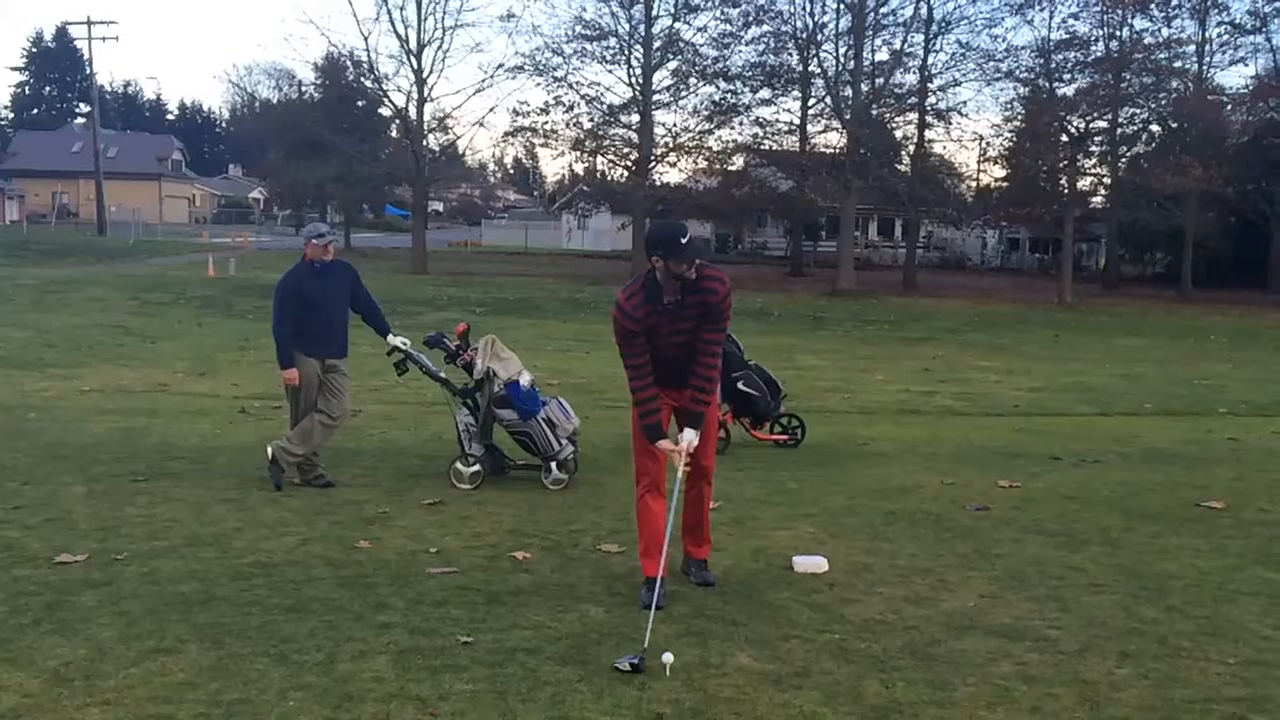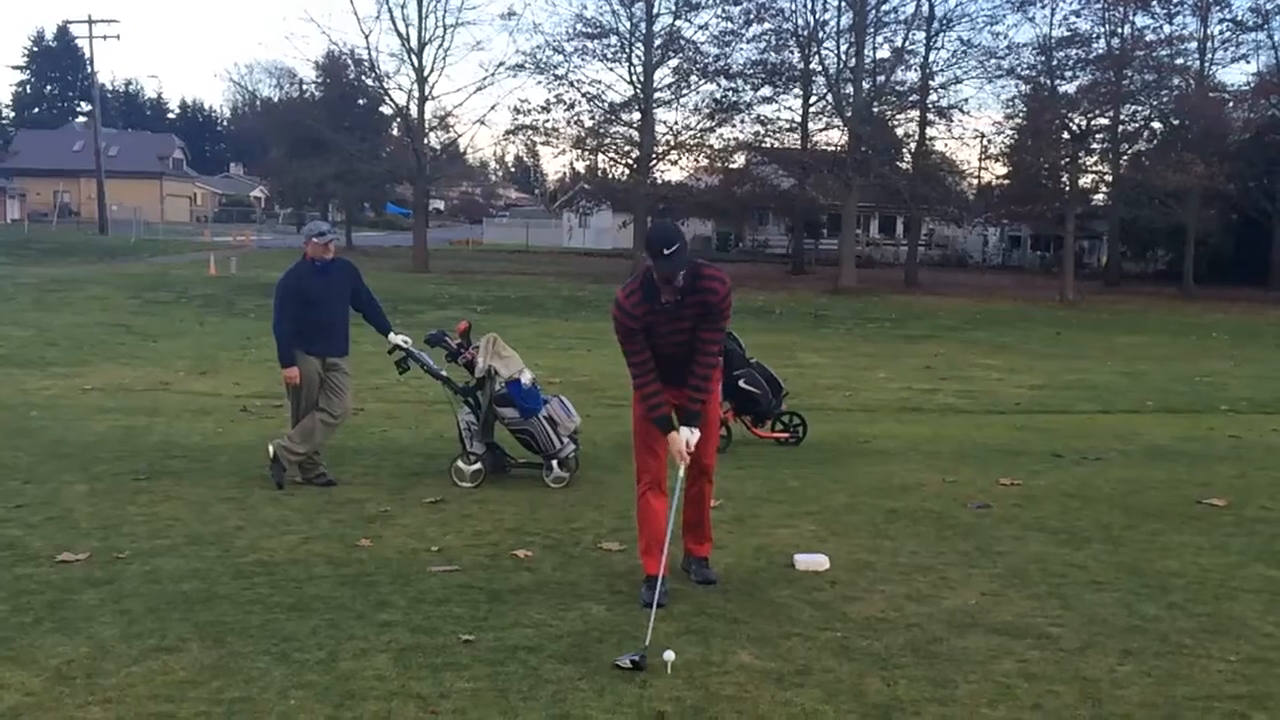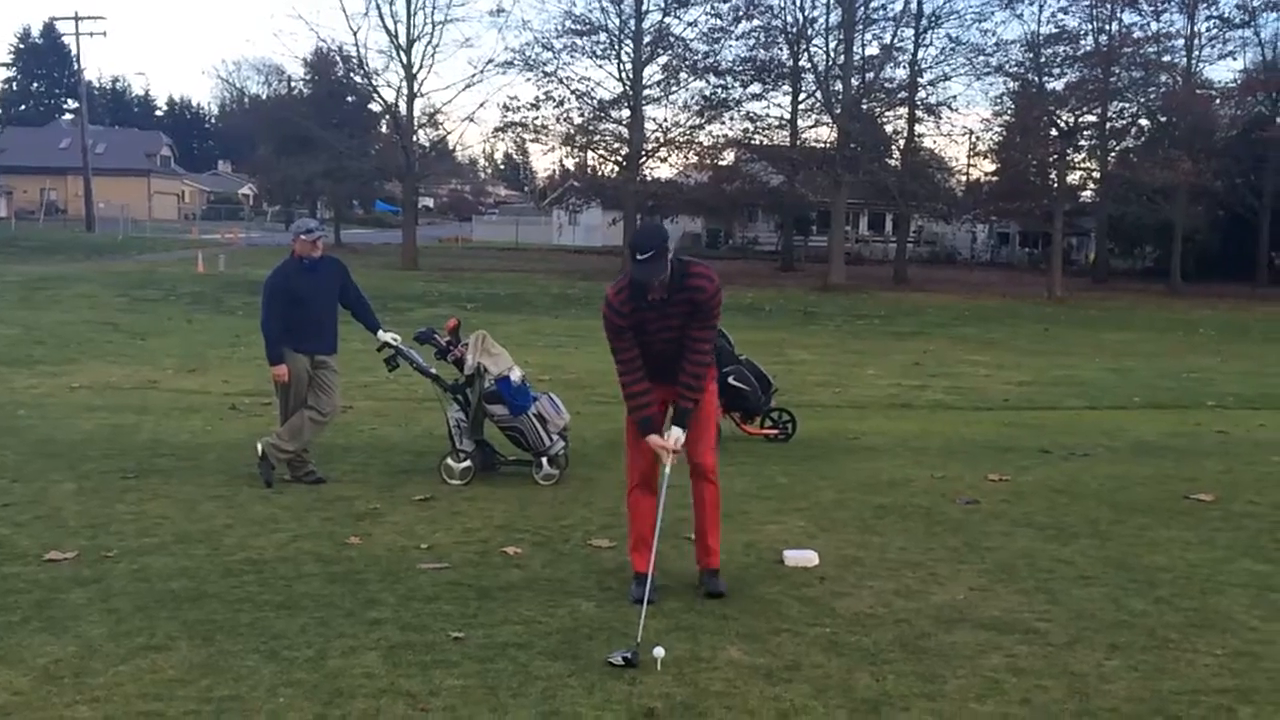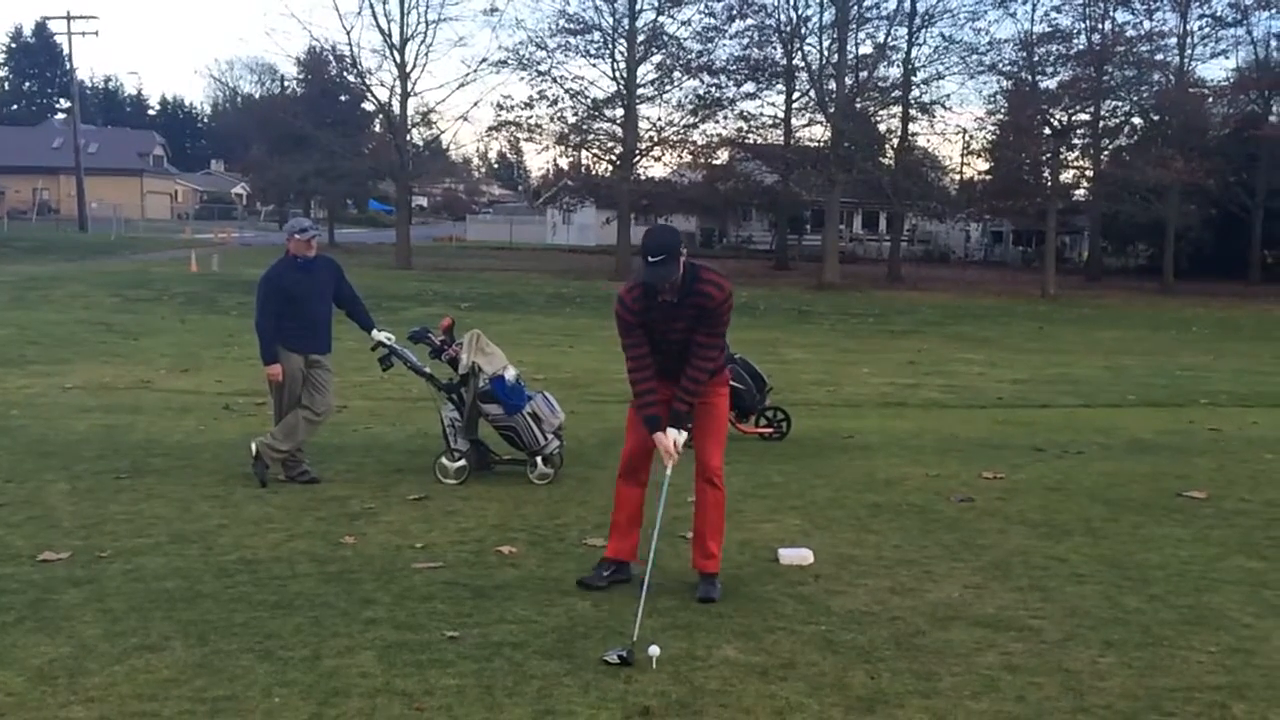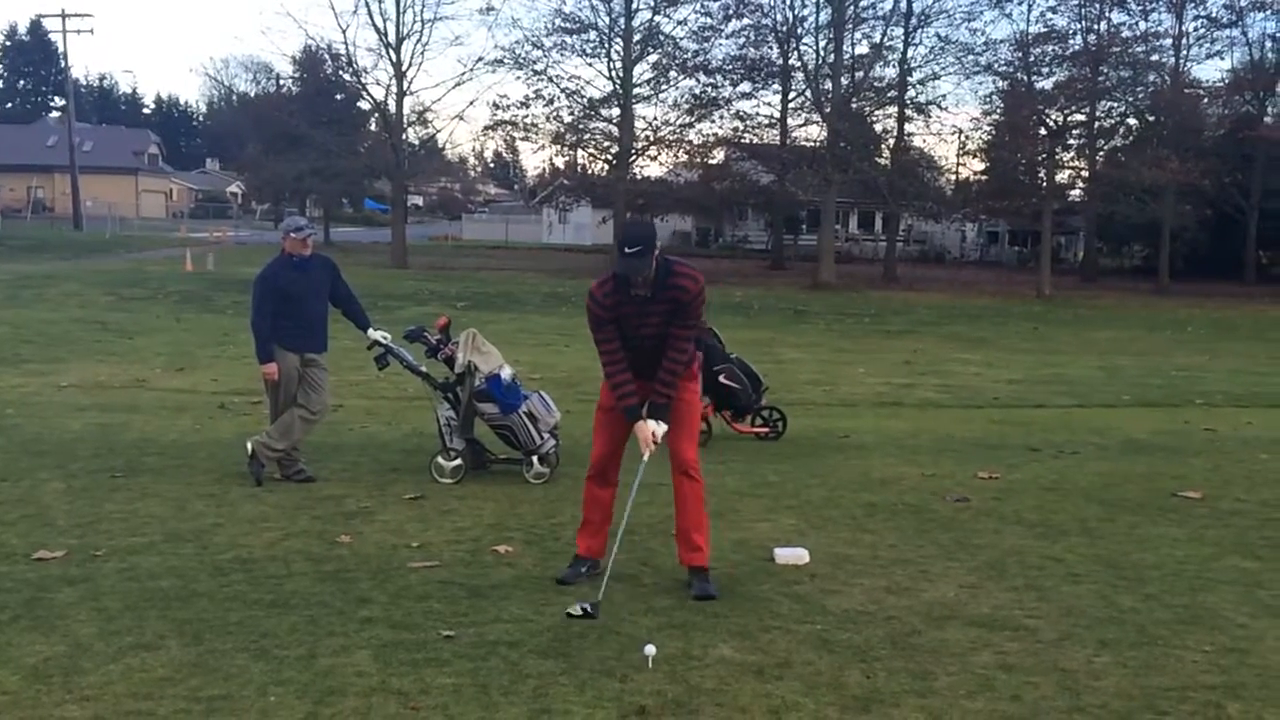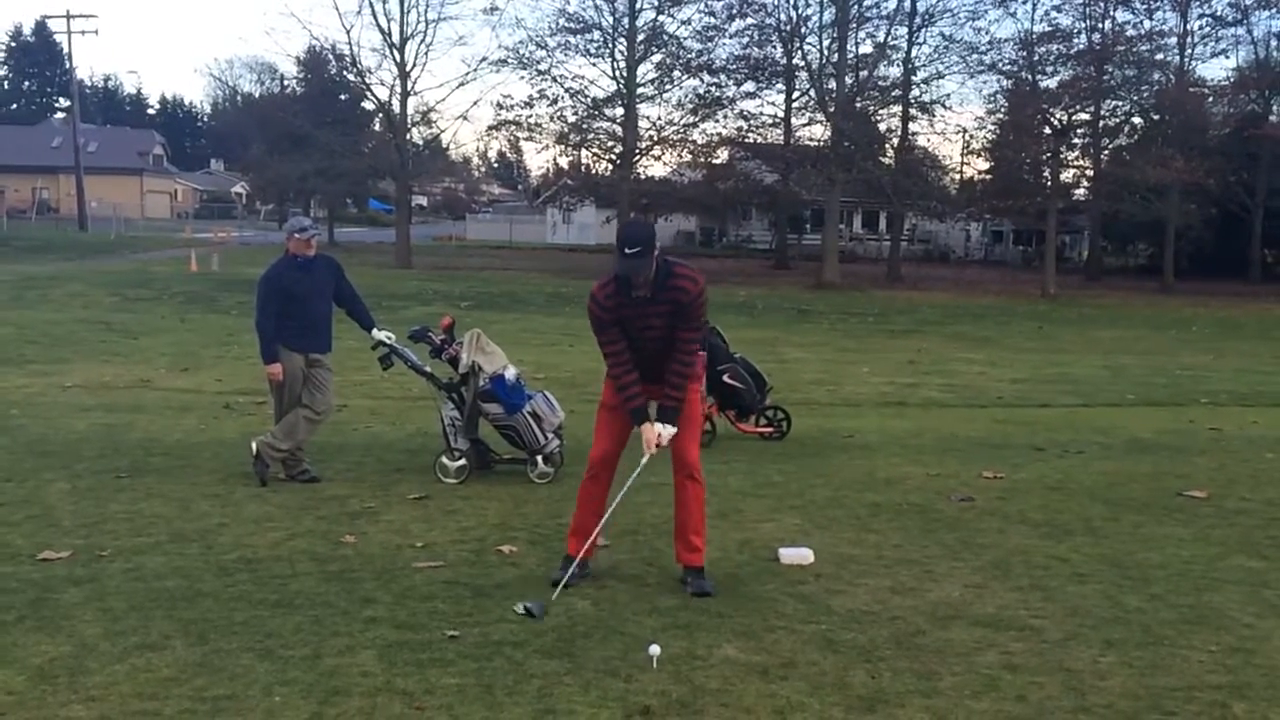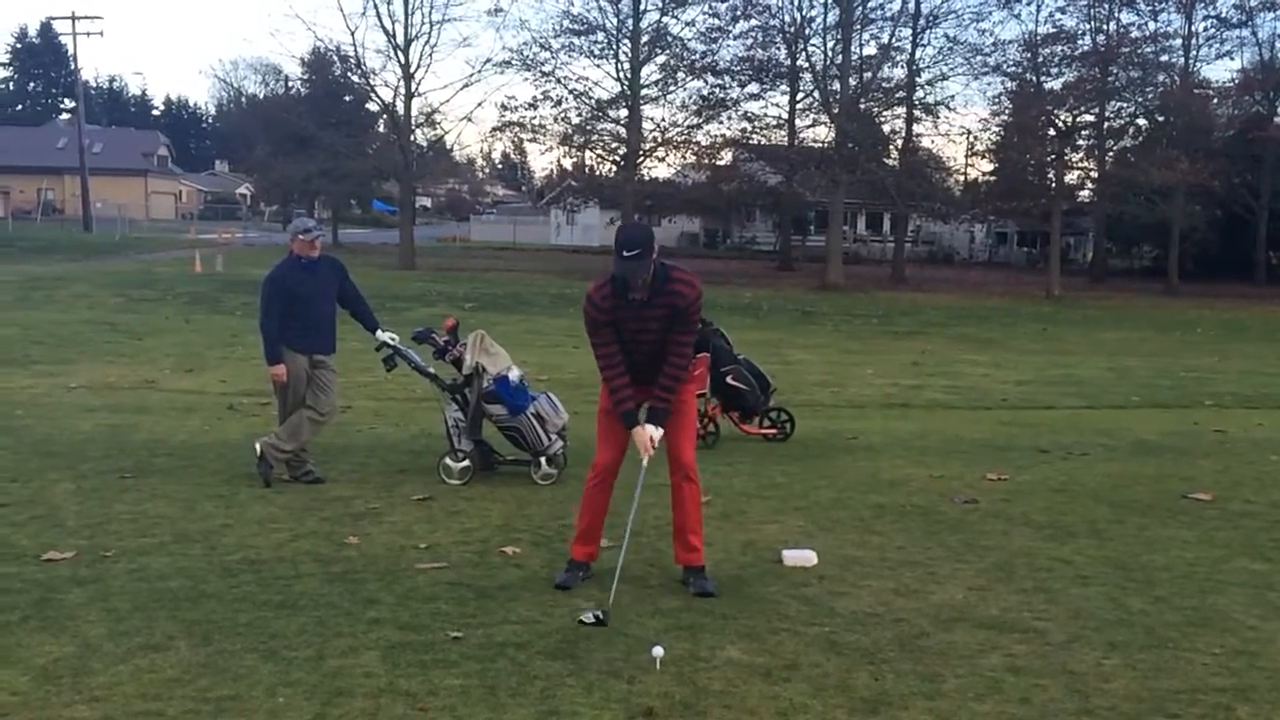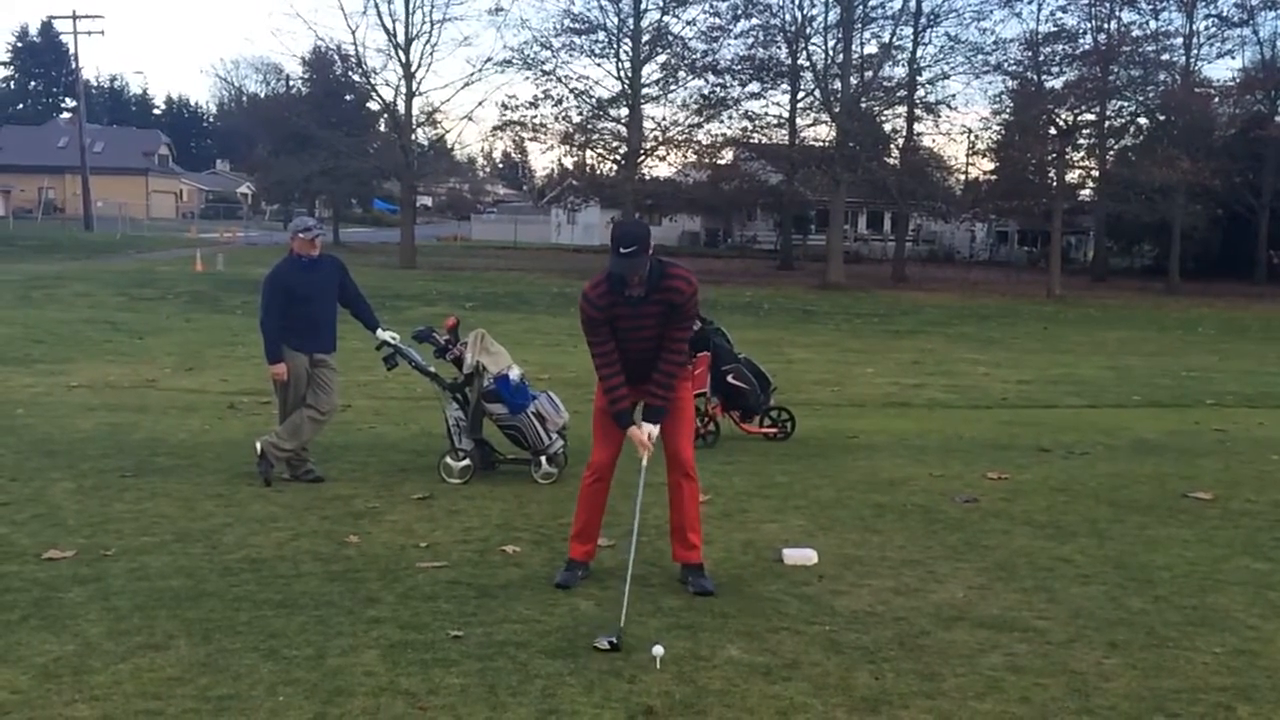
dt=0.4s
person 1, frame 1
left shoulder: (715, 286)
right shoulder: (629, 305)
left elbow: (709, 357)
right elbow: (639, 376)
left wrist: (694, 422)
right wrist: (656, 435)
left hip: (698, 384)
right hip: (654, 386)
left knee: (702, 469)
right knee: (650, 478)
left ankle: (696, 555)
right ankle: (653, 574)
person 1, frame 2
left shoulder: (715, 285)
right shoulder: (628, 302)
left elbow: (707, 356)
right elbow: (643, 372)
left wrist: (692, 421)
right wrist: (668, 429)
left hip: (700, 381)
right hip: (653, 384)
left knee: (703, 467)
right knee: (651, 476)
left ankle: (696, 553)
right ankle: (653, 573)
person 1, frame 3
left shoulder: (704, 284)
right shoulder: (618, 300)
left elbow: (698, 355)
right elbow: (629, 369)
left wrist: (681, 420)
right wrist: (646, 430)
left hip: (696, 380)
right hip: (647, 382)
left knee: (704, 466)
right knee: (641, 473)
left ankle: (709, 566)
right ankle: (642, 570)
person 1, frame 4
left shoulder: (716, 291)
right shoulder: (630, 299)
left elbow: (704, 359)
right elbow: (640, 366)
left wrist: (681, 422)
right wrist: (656, 428)
left hip: (708, 382)
right hip: (656, 380)
left knee: (710, 469)
right knee: (632, 462)
left ankle: (708, 570)
right ankle: (617, 560)
person 1, frame 5
left shoulder: (688, 284)
right shoulder: (601, 294)
left elbow: (679, 351)
right elbow: (613, 361)
left wrist: (659, 413)
right wrist: (636, 418)
left hip: (676, 377)
right hip: (624, 378)
left knee: (685, 462)
right knee: (601, 461)
left ankle: (697, 566)
right ankle: (588, 555)
person 1, frame 6
left shoulder: (689, 285)
right shoulder: (603, 296)
left elbow: (686, 353)
right elbow: (618, 363)
left wrist: (668, 417)
right wrist: (641, 420)
left hip: (679, 378)
right hip: (625, 380)
left knee: (688, 464)
right knee: (600, 460)
left ankle: (693, 565)
right ankle: (577, 555)
person 1, frame 7
left shoulder: (686, 290)
right shoulder: (599, 298)
left elbow: (678, 359)
right elbow: (610, 364)
left wrist: (657, 418)
right wrist: (632, 423)
left hip: (673, 382)
right hip: (622, 382)
left knee: (684, 465)
right knee: (604, 465)
left ankle: (693, 565)
right ankle: (581, 559)
person 1, frame 8
left shoulder: (682, 285)
right shoulder: (595, 296)
left elbow: (674, 353)
right elbow: (606, 363)
left wrist: (654, 414)
right wrist: (628, 423)
left hip: (670, 378)
right hip: (618, 381)
left knee: (682, 462)
right knee: (600, 463)
left ankle: (691, 563)
right ankle: (578, 558)
person 2, frame 1
left shoulder: (345, 272)
right shoulder: (292, 280)
left elbow: (366, 305)
right elbow: (281, 325)
left wrist: (388, 334)
right wrist: (286, 365)
left hip: (334, 358)
right hip: (303, 357)
left knee: (335, 410)
right knee: (304, 416)
left ankle: (282, 453)
right ankle: (309, 470)
person 2, frame 2
left shoulder: (346, 271)
right shoulder: (293, 278)
left elbow: (367, 303)
right elbow: (282, 324)
left wrist: (389, 333)
right wrist: (287, 364)
left hip: (335, 357)
right hip: (304, 356)
left knee: (337, 408)
right knee: (306, 415)
left ankle: (283, 452)
right ankle: (310, 469)
person 2, frame 3
left shoulder: (334, 268)
right shoulder: (281, 276)
left elbow: (356, 301)
right elbow: (270, 321)
left wrist: (378, 330)
right wrist: (276, 361)
left hip: (324, 354)
right hip: (293, 354)
left knee: (325, 406)
right knee: (294, 412)
left ankle: (272, 449)
right ankle: (299, 466)
person 2, frame 4
left shoulder: (329, 268)
right shoulder: (275, 275)
left elbow: (350, 301)
right elbow: (264, 321)
left wrist: (372, 330)
right wrist: (270, 361)
left hip: (318, 354)
right hip: (287, 353)
left knee: (319, 407)
right knee: (288, 412)
left ankle: (266, 449)
right ankle: (294, 466)
person 2, frame 5
left shoulder: (325, 267)
right shoulder: (271, 274)
left elbow: (346, 300)
right elbow: (260, 320)
left wrist: (368, 329)
right wrist: (266, 360)
left hip: (314, 352)
right hip: (282, 352)
left knee: (315, 406)
right knee: (284, 411)
left ankle: (261, 449)
right ankle: (289, 465)
person 2, frame 6
left shoulder: (329, 267)
right shoulder: (275, 275)
left elbow: (350, 300)
right elbow: (264, 320)
left wrist: (372, 329)
right wrist: (270, 360)
left hip: (318, 353)
right hip: (287, 352)
left knee: (319, 406)
right knee: (289, 411)
left ankle: (266, 449)
right ankle: (294, 465)
person 2, frame 7
left shoulder: (333, 268)
right shoulder: (280, 276)
left elbow: (354, 301)
right elbow: (269, 321)
left wrist: (376, 330)
right wrist: (274, 361)
left hip: (322, 354)
right hip: (291, 353)
left knee: (323, 407)
right knee: (294, 412)
left ankle: (270, 450)
right ankle: (298, 466)
person 2, frame 8
left shoulder: (333, 267)
right shoulder: (280, 275)
left elbow: (354, 300)
right elbow: (269, 320)
left wrist: (377, 329)
right wrist: (274, 360)
left hip: (322, 353)
right hip: (291, 352)
left knee: (323, 406)
right knee: (293, 411)
left ankle: (270, 449)
right ankle: (298, 465)
